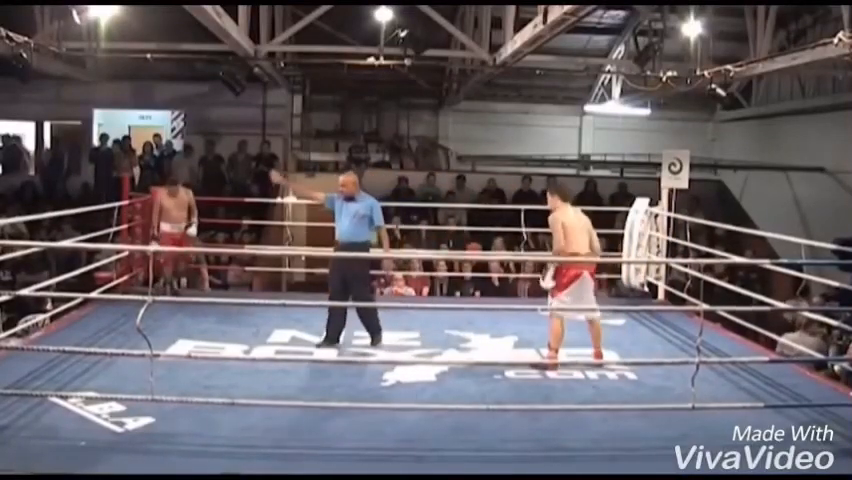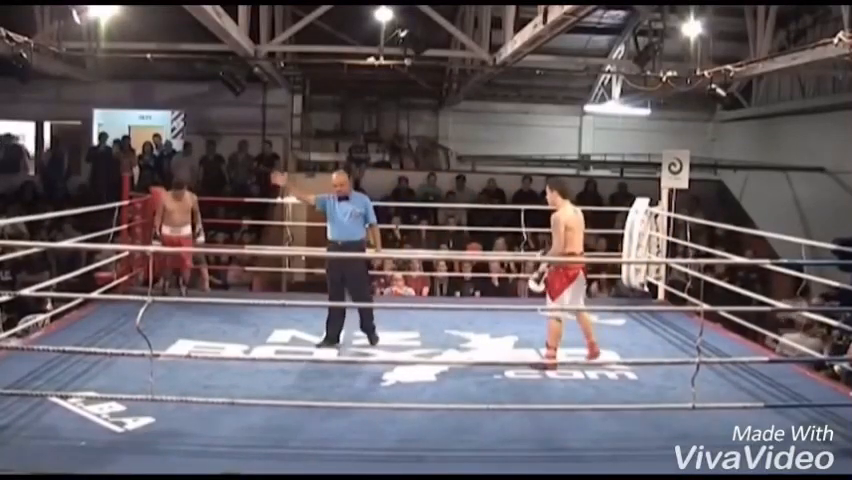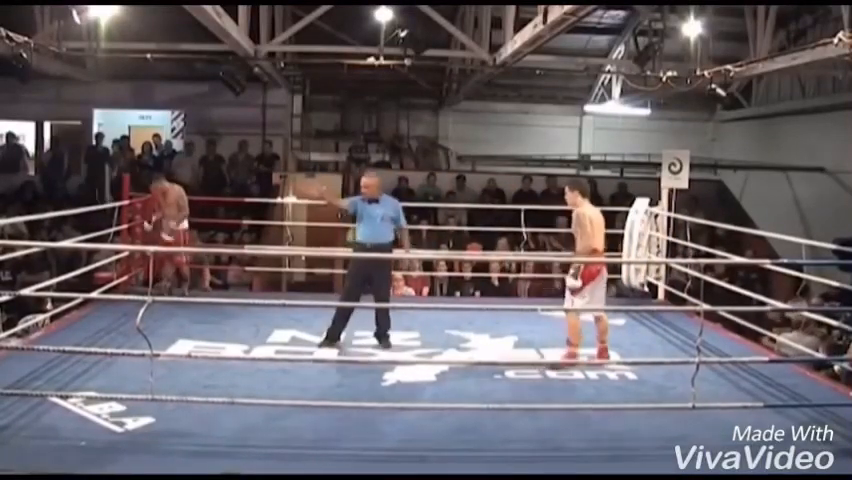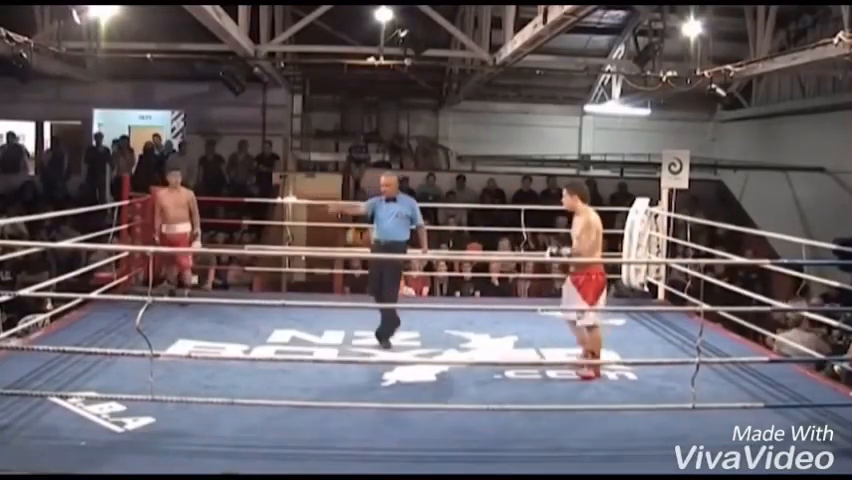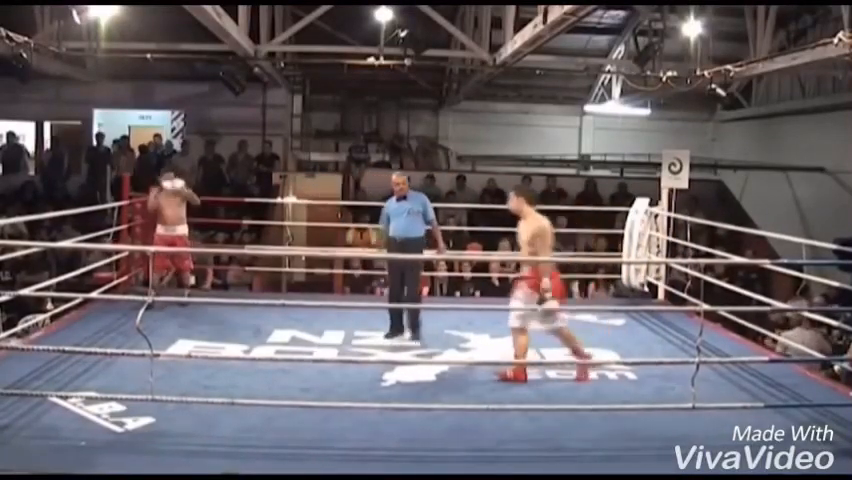
dt=0.5s
person 1, frame 1
left shoulder: (556, 216)
right shoulder: (582, 216)
left elbow: (560, 247)
right elbow: (596, 248)
left wrist: (551, 267)
left hip: (570, 267)
right hip: (587, 265)
left knee: (557, 313)
right knee: (592, 313)
left ankle: (552, 358)
right ankle: (598, 355)
person 1, frame 2
left shoulder: (558, 216)
right shoulder: (577, 212)
left elbow: (558, 248)
left wrist: (543, 267)
right wrist: (548, 253)
left hip: (564, 266)
right hip: (578, 263)
left knee: (554, 313)
right knee: (577, 307)
left ankle: (550, 358)
right ankle: (592, 346)
person 1, frame 3
left shoulder: (580, 212)
right shoulder: (596, 212)
left elbow: (587, 243)
left wrist: (577, 266)
left hip: (587, 264)
right hip: (599, 263)
left knee: (572, 309)
right knee: (598, 310)
left ankle: (572, 353)
right ankle: (602, 352)
person 1, frame 4
left shoulder: (590, 219)
right shoulder: (576, 218)
left elbow: (585, 251)
left hip: (590, 274)
right hip: (575, 273)
left knee: (588, 321)
right knee: (573, 318)
left ankle: (594, 365)
right ankle: (588, 350)
person 1, frame 5
left shoulder: (540, 224)
right shoulder: (522, 223)
left elbow: (546, 257)
left wrist: (546, 286)
left hip: (544, 280)
right hip: (526, 279)
left knee: (556, 326)
right knee: (517, 325)
left ankle: (583, 359)
right ankle: (519, 370)
person 2, frame 1
left shoulder: (370, 203)
right shoulder: (334, 199)
left elbow: (381, 229)
right elbow: (309, 194)
left wrist: (386, 253)
right wrist: (285, 182)
left hip: (357, 252)
right hip: (340, 251)
left knee: (362, 296)
right knee: (336, 296)
left ankle: (375, 332)
right ankle: (332, 337)
person 2, frame 2
left shoulder: (363, 201)
right shoulder: (327, 200)
left elbow: (372, 226)
right elbow: (306, 198)
left wrist: (378, 250)
right wrist: (286, 186)
left hip: (356, 250)
right hip: (334, 250)
left knee: (362, 294)
right knee: (335, 295)
left ankle: (370, 331)
right ankle: (332, 336)
person 2, frame 3
left shoulder: (393, 204)
right shoulder: (359, 202)
left elbow: (402, 228)
right elbow: (340, 203)
left wrist: (406, 251)
right wrist: (323, 195)
left hip: (382, 253)
right hip: (361, 251)
left knee: (382, 296)
right knee: (349, 294)
left ankle: (383, 335)
right ankle: (333, 336)
person 2, frame 4
left shoulder: (409, 203)
right shoulder: (376, 202)
left elbow: (419, 226)
right elbow: (359, 209)
left wrist: (424, 248)
right wrist: (340, 208)
left hip: (396, 250)
right hip: (377, 248)
left knee: (389, 293)
right knee: (376, 291)
left ankle: (384, 334)
right ankle: (392, 322)
person 2, frame 5
left shoulder: (420, 199)
right shoulder: (389, 204)
left elbow: (432, 221)
right elbow: (384, 227)
left wrist: (440, 242)
left hip: (413, 245)
right hip: (394, 246)
left knee: (413, 288)
right knee: (394, 289)
left ankle: (414, 327)
right ankle: (396, 326)
person 3, frame 1
left shoulder: (188, 194)
right shoulder: (160, 196)
left elbow: (193, 209)
right elbow: (155, 215)
left wrist: (193, 222)
right wrist: (155, 233)
left hip: (183, 230)
right hip: (166, 230)
right knee: (167, 259)
left ankle: (175, 280)
right ankle: (168, 287)
person 3, frame 2
left shoulder: (192, 198)
right shoulder: (164, 198)
left elbow: (197, 213)
right elbow: (158, 216)
left wrist: (199, 229)
right wrist: (156, 233)
left hip: (185, 233)
right hip: (168, 233)
left knee: (185, 263)
right knee: (168, 262)
left ankle: (183, 288)
right ankle: (165, 284)
person 3, frame 3
left shoulder: (178, 191)
right shoulder: (158, 193)
left elbow: (185, 212)
left wrist: (173, 226)
right wrist: (153, 219)
left hip: (179, 228)
right hip: (165, 228)
left knee: (180, 259)
right knee: (167, 258)
left ankle: (185, 285)
right ankle: (166, 286)
person 3, frame 4
left shoulder: (188, 194)
right shoulder: (160, 194)
left elbow: (195, 214)
right elbow: (158, 216)
left wrist: (197, 233)
right wrist: (157, 235)
left hip: (183, 232)
right hip: (166, 232)
left knee: (184, 264)
right knee: (170, 263)
left ankle: (186, 293)
right ankle: (171, 289)
person 3, frame 5
left shoulder: (181, 190)
right shoulder: (156, 192)
left elbow: (197, 202)
right elbow: (150, 207)
left wrist: (185, 190)
right wrist: (158, 190)
left hip: (180, 233)
right hip: (162, 233)
left knee: (184, 266)
right knee: (158, 266)
left ankle: (186, 294)
